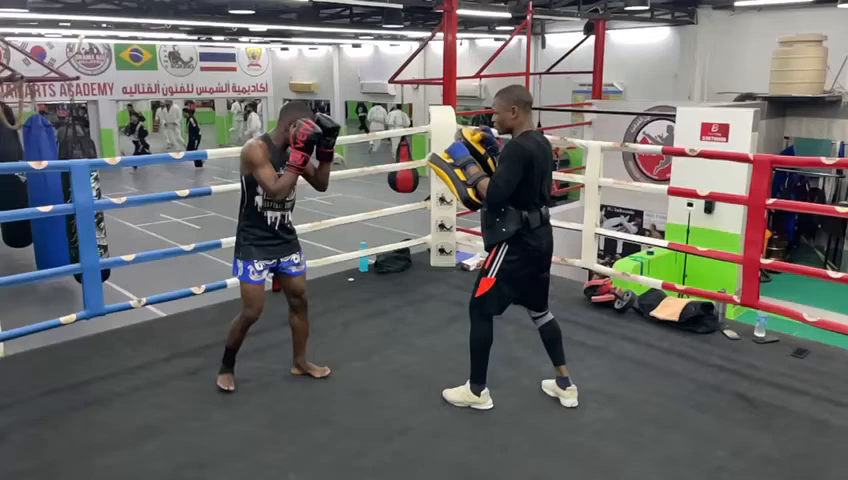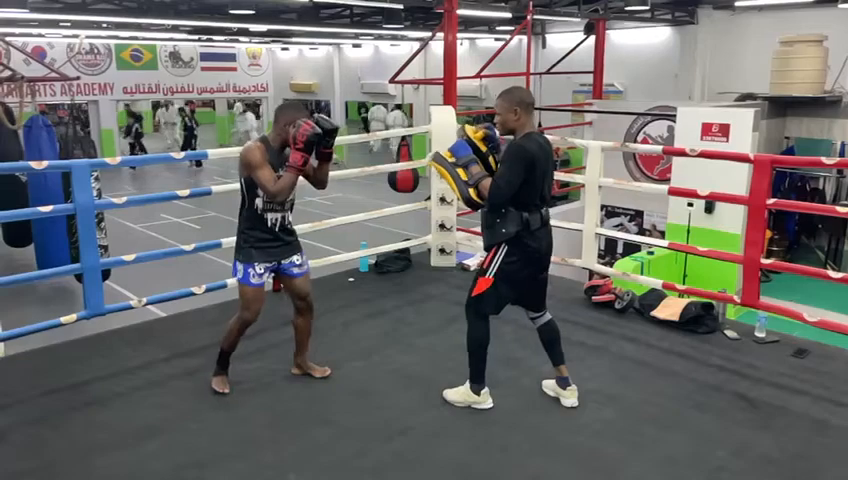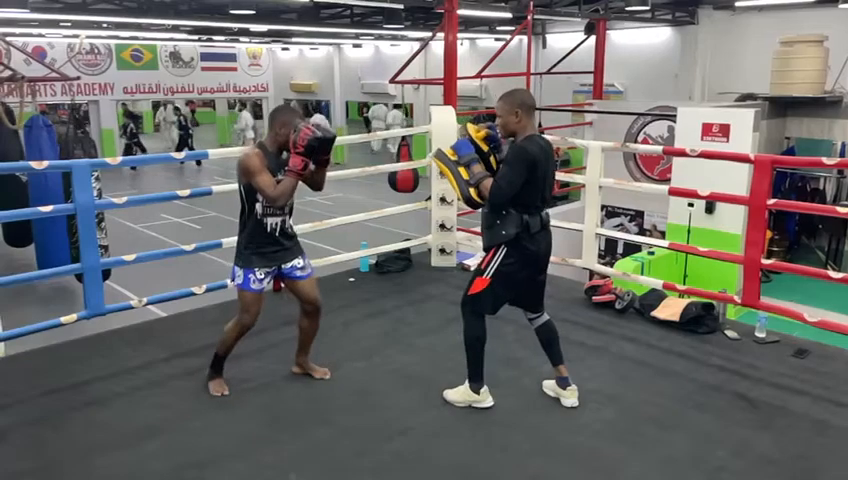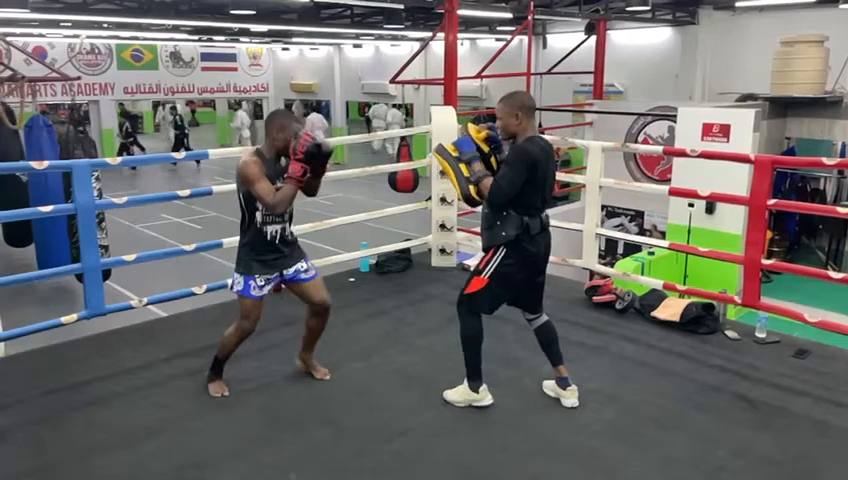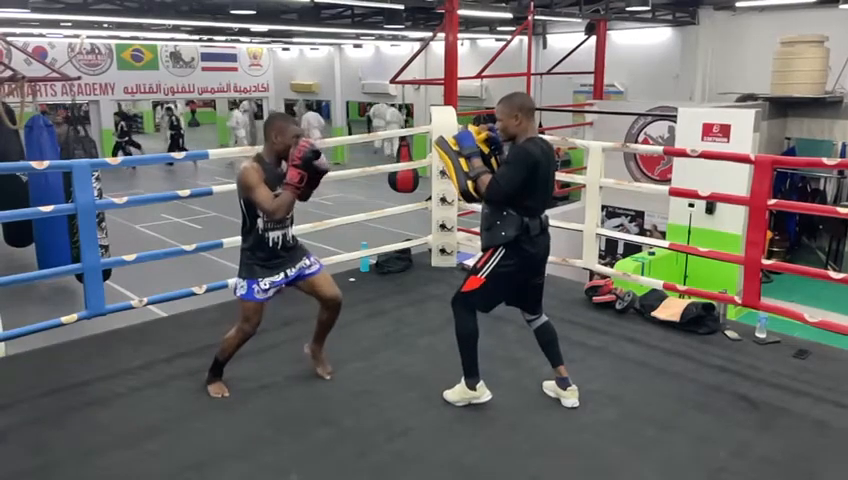
dt=0.4s
person 1, frame 1
left shoulder: (518, 148)
right shoulder: (540, 143)
left elbow: (494, 195)
left wrist: (467, 162)
right wrist: (495, 151)
left hip: (516, 242)
right hip: (537, 237)
left knee: (480, 309)
right knee: (539, 309)
left ankle: (477, 390)
right ankle: (565, 384)
person 1, frame 2
left shoulder: (520, 149)
right shoulder: (542, 144)
left elbow: (496, 195)
left wrist: (470, 162)
left hip: (515, 243)
right hip: (537, 238)
left knee: (476, 308)
right knee: (536, 309)
left ankle: (477, 390)
right ankle: (564, 383)
person 1, frame 3
left shoulder: (522, 151)
right shoulder: (542, 146)
left elbow: (497, 196)
left wrist: (472, 161)
right wrist: (497, 151)
left hip: (515, 244)
right hip: (536, 240)
left knee: (472, 307)
right knee: (534, 310)
left ankle: (476, 389)
right ankle: (564, 384)
person 1, frame 4
left shoulder: (523, 153)
right shoulder: (543, 148)
left elbow: (496, 196)
left wrist: (473, 160)
left hip: (514, 245)
right hip: (535, 241)
left knee: (468, 306)
right knee: (533, 311)
left ankle: (475, 388)
right ankle: (564, 383)
person 1, frame 5
left shoulder: (523, 153)
right shoulder: (542, 149)
left elbow: (493, 193)
left wrist: (473, 155)
right wrist: (497, 151)
left hip: (513, 246)
right hip: (533, 242)
left knee: (463, 303)
right knee: (532, 312)
left ankle: (473, 386)
right ankle: (564, 384)
person 2, frame 1
left shoulder: (293, 150)
right shoulder: (255, 150)
left elbow: (320, 184)
right elbow: (277, 191)
left wrist: (325, 149)
right wrist: (300, 154)
left hip: (286, 240)
right hip: (254, 243)
left knee: (299, 301)
right knee: (251, 311)
left ankle: (300, 362)
right ankle: (226, 366)
person 2, frame 2
left shoulder: (291, 150)
right shoulder: (254, 152)
left elbow: (320, 183)
right elbow: (276, 193)
left wrist: (324, 150)
right wrist: (300, 155)
left hip: (286, 241)
right hip: (254, 246)
left knee: (304, 302)
right knee: (249, 314)
left ankle: (301, 361)
right ankle: (220, 368)
person 2, frame 3
left shoulder: (289, 155)
right shoulder: (252, 158)
left elbow: (317, 185)
right elbow: (277, 197)
left wrist: (322, 156)
right wrist: (300, 159)
left hip: (287, 246)
right hip: (255, 252)
left knee: (312, 304)
right knee: (247, 319)
left ankle: (302, 361)
right ankle: (214, 371)
person 2, frame 4
left shoulder: (287, 160)
right shoulder: (250, 165)
left elbow: (310, 191)
right elbow: (276, 205)
left wrist: (318, 166)
right wrist: (299, 166)
left hip: (288, 250)
right hip: (256, 258)
left knee: (321, 304)
right knee: (247, 324)
left ankle: (306, 357)
right ankle: (214, 374)
person 2, frame 5
left shoulder: (286, 164)
right shoulder: (250, 171)
left elbow: (302, 197)
right elbow: (275, 212)
left wrist: (313, 176)
right wrist: (297, 172)
left hip: (291, 252)
right hip: (259, 262)
left knee: (333, 298)
right knee: (247, 327)
left ankle: (316, 349)
right ankle: (214, 375)
